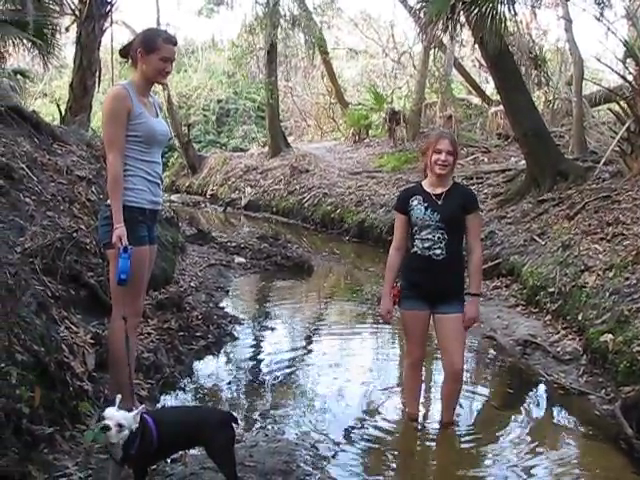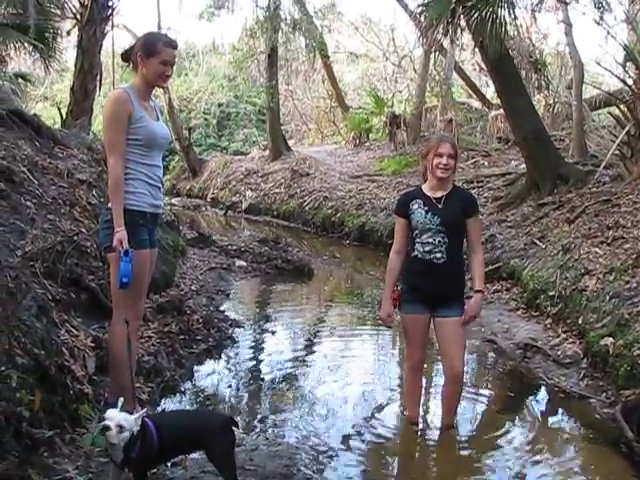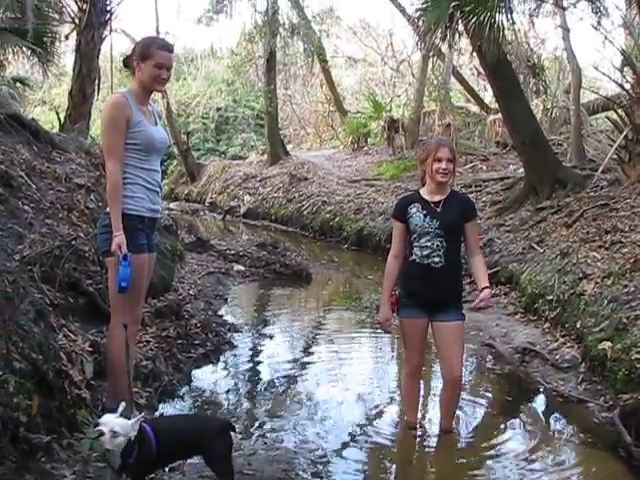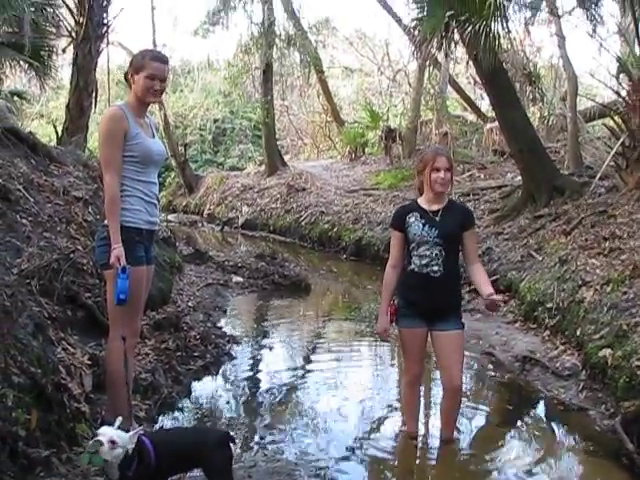
dt=0.1s
person 1, frame 1
left shoulder: (153, 102)
right shoulder: (120, 96)
right elbow: (114, 161)
left wrist: (148, 214)
right wrist: (118, 222)
left hip: (149, 212)
right hip: (128, 212)
left knee: (134, 312)
right knee: (125, 313)
left ankle: (124, 399)
right ankle: (124, 404)
person 1, frame 2
left shoulder: (154, 106)
right shoulder: (121, 99)
right elbow: (115, 164)
left wrist: (150, 217)
right wrist: (118, 225)
left hip: (150, 216)
right hip: (129, 215)
left knee: (135, 316)
right knee: (125, 316)
left ankle: (123, 402)
right ankle: (124, 408)
person 1, frame 3
left shoulder: (152, 111)
right shoulder: (119, 104)
right elbow: (113, 169)
left wrist: (147, 222)
right wrist: (117, 229)
left hip: (148, 221)
right hip: (127, 220)
left knee: (133, 320)
right knee: (124, 320)
left ankle: (120, 406)
right ankle: (121, 412)
person 1, frame 4
left shoulder: (150, 123)
right shoulder: (117, 116)
right elbow: (111, 181)
left wrist: (145, 235)
right wrist: (116, 242)
left hip: (146, 233)
right hip: (125, 232)
left knee: (131, 333)
right knee: (123, 333)
left ankle: (119, 419)
right ankle: (120, 426)
person 2, frame 1
left shoulder: (465, 197)
right shoulder: (408, 197)
left elbow: (475, 249)
right elbow: (398, 247)
left wrist: (474, 297)
right wrist: (386, 293)
left hip: (450, 293)
right hip: (413, 289)
left knee: (455, 366)
right knee: (414, 357)
left ankle: (446, 423)
right ankle: (411, 419)
person 2, frame 2
left shoulder: (465, 200)
right shoulder: (409, 200)
left elbow: (476, 251)
right elbow: (398, 251)
left wrist: (477, 292)
right wrist: (387, 297)
left hip: (451, 296)
right hip: (414, 293)
left knee: (456, 370)
right knee: (414, 361)
left ankle: (446, 427)
right ankle: (411, 424)
person 2, frame 3
left shoulder: (462, 204)
right shoulder: (406, 204)
left elbow: (474, 254)
right elbow: (396, 255)
left wrist: (484, 287)
right wrist: (385, 301)
left hip: (448, 300)
right hip: (412, 297)
left knee: (453, 374)
right knee: (412, 365)
left ankle: (445, 431)
right ankle: (410, 427)
person 2, frame 4
left shoulder: (461, 214)
right shoulder: (405, 214)
left elbow: (473, 263)
right elbow: (394, 265)
left wrist: (490, 295)
right wrist: (383, 311)
left hip: (448, 310)
right hip: (411, 307)
left knee: (454, 383)
right knee: (412, 375)
left ankle: (447, 440)
right ankle: (410, 437)
